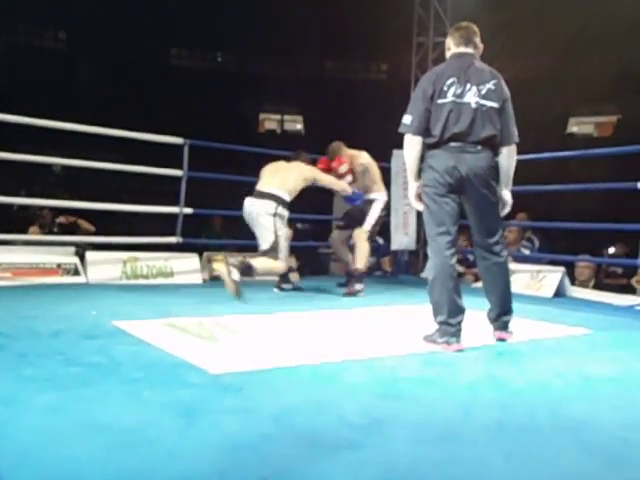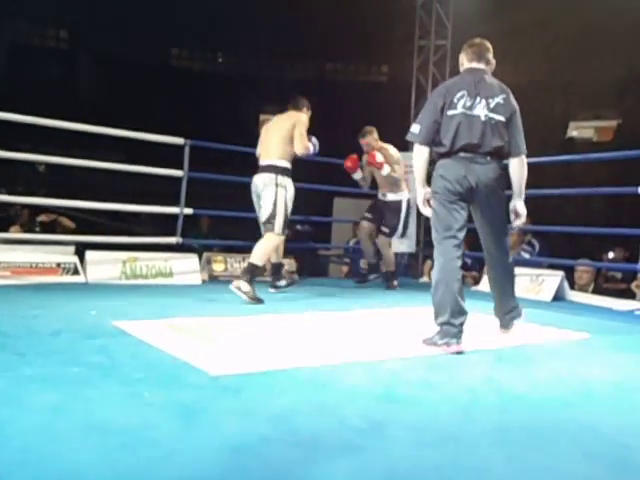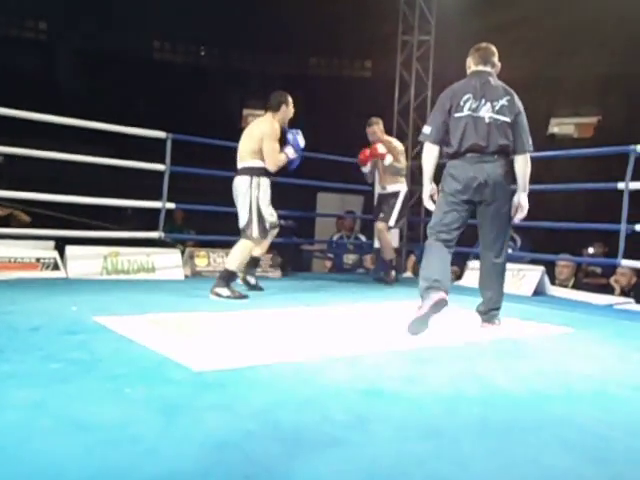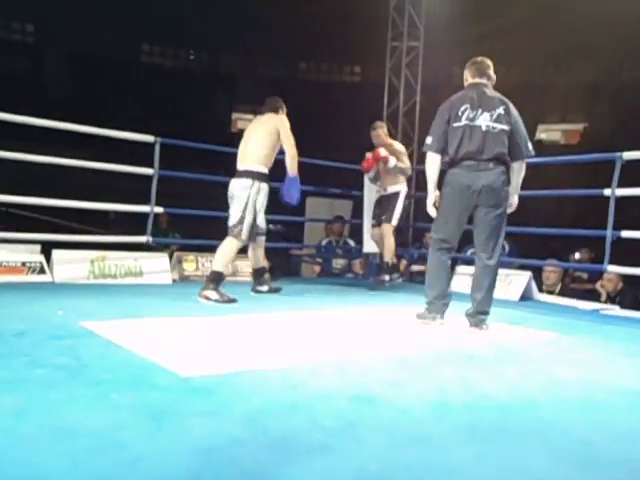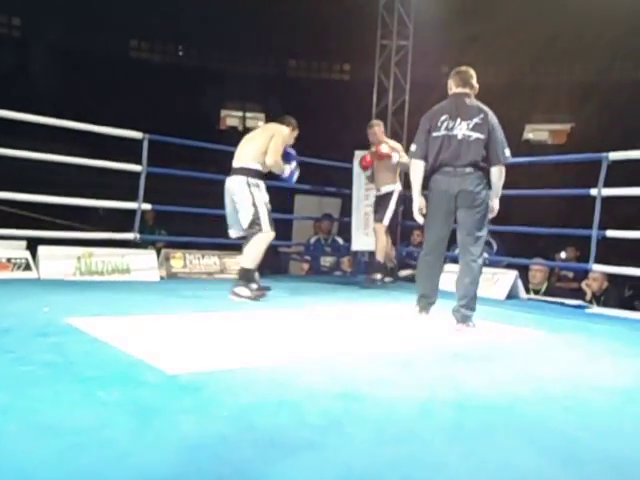
dt=0.3s
person 1, frame 1
left shoulder: (434, 77)
right shoulder: (495, 80)
left elbow: (413, 134)
right elbow: (508, 142)
left wrist: (412, 179)
right wrist: (505, 186)
left hip: (442, 161)
right hip: (481, 163)
left knee: (442, 246)
right knee: (490, 245)
left ankle: (448, 330)
right ankle: (501, 322)
person 1, frame 2
left shoulder: (445, 90)
right shoulder: (504, 95)
left elbow: (421, 142)
right elbow: (517, 154)
left wrist: (420, 185)
right wrist: (519, 197)
left hip: (451, 171)
right hip: (489, 173)
left knee: (447, 249)
right knee: (497, 249)
left ankle: (449, 331)
right ankle: (508, 315)
person 1, frame 3
left shoulder: (453, 92)
right shoulder: (510, 97)
left elbow: (432, 142)
right elbow: (522, 152)
left wrist: (427, 182)
right wrist: (522, 193)
left hip: (460, 171)
right hip: (496, 174)
left knee: (439, 237)
right knee: (493, 248)
left ankle: (434, 291)
right ankle: (490, 313)
person 1, frame 4
left shoulder: (452, 104)
right shoulder: (506, 107)
left elbow: (434, 152)
right elbow: (520, 157)
left wrist: (431, 189)
right wrist: (514, 191)
left hip: (459, 177)
right hip: (494, 179)
left knee: (441, 243)
right knee: (487, 252)
left ankle: (436, 308)
right ankle: (478, 317)
person 1, frame 5
left shoulder: (434, 114)
right shoulder: (485, 115)
left elbow: (418, 159)
right elbow: (498, 163)
left wrist: (416, 196)
right wrist: (495, 195)
left hip: (441, 183)
right hip: (474, 184)
left knee: (433, 246)
right knee: (471, 251)
left ankle: (424, 303)
right ankle: (464, 313)
person 2, frame 1
left shoulder: (272, 166)
right shoulder: (309, 170)
right elbow: (339, 186)
right wrist: (353, 193)
left hip: (251, 203)
right hip: (270, 208)
left knee: (283, 235)
right knee: (279, 264)
left ankle: (284, 280)
right ankle: (237, 265)
person 2, frame 2
left shoulder: (271, 122)
right shoulder: (299, 118)
right elbow: (300, 149)
right wrist: (311, 146)
left hip: (260, 177)
right hip: (277, 178)
left knee: (276, 230)
right knee: (275, 233)
left ankle: (278, 278)
right ankle: (244, 279)
person 2, frame 3
left shoulder: (261, 122)
right shoulder: (271, 125)
right elbow: (272, 164)
left wrist: (282, 148)
right wrist: (291, 150)
left hip: (250, 180)
right hip: (253, 181)
left knee: (272, 226)
right knee: (252, 236)
left ankle: (248, 271)
right ankle: (221, 284)
person 2, frame 4
left shoulder: (256, 123)
right shoulder: (280, 121)
right elbow: (291, 152)
right wrist: (293, 179)
left hip: (241, 181)
right hip: (253, 183)
left knee: (258, 235)
right knee: (237, 236)
left ankle: (261, 282)
right ankle: (210, 287)
person 2, frame 5
left shoulder: (263, 131)
right shoulder: (281, 130)
right elbow: (271, 160)
left wrist: (281, 163)
right wrist: (286, 170)
left hip: (235, 180)
right hip: (247, 181)
left knee: (252, 233)
right knee: (265, 232)
left ankle: (251, 279)
right ankle: (241, 284)
person 3, frame 1
left shoulder: (361, 161)
right shoulder: (345, 163)
left elbow: (357, 191)
left wrist: (344, 175)
right wrist: (328, 173)
left hip: (376, 200)
right hip: (360, 202)
left knee: (360, 234)
right knee: (336, 238)
left ankle: (359, 281)
right ankle: (353, 275)
person 3, frame 2
left shoulder: (391, 154)
right shoulder: (367, 158)
left elbow: (398, 180)
right elbow: (365, 185)
left wrist: (382, 167)
right wrist: (354, 171)
left hip: (398, 200)
right hip: (382, 199)
left knee: (382, 241)
right knee: (363, 229)
left ankle: (391, 277)
right ankle: (372, 267)
person 3, frame 3
left shoulder: (395, 146)
right shoulder: (371, 149)
left elbow: (402, 171)
right elbow: (370, 178)
left wrist: (386, 158)
right wrist: (364, 164)
left hip: (397, 192)
right hip: (383, 193)
left knee: (381, 227)
right knee: (380, 231)
left ankle: (389, 267)
right ankle: (388, 269)
person 3, frame 4
left shoulder: (397, 148)
right shoulder: (377, 152)
left elbow: (407, 171)
right elbow: (374, 180)
left wrist: (389, 160)
right wrist: (369, 171)
left hip: (397, 192)
right hip: (382, 194)
left knee: (387, 228)
right knee: (376, 234)
left ankle: (385, 271)
right ankle: (392, 266)
person 3, frame 5
left shoulder: (393, 146)
right shoulder: (373, 152)
left elbow: (407, 164)
left wrist: (391, 156)
right wrist: (366, 169)
left hip: (392, 192)
right hip: (380, 194)
left knee: (379, 227)
right knee: (383, 234)
left ankle: (378, 270)
right ankle: (392, 270)
